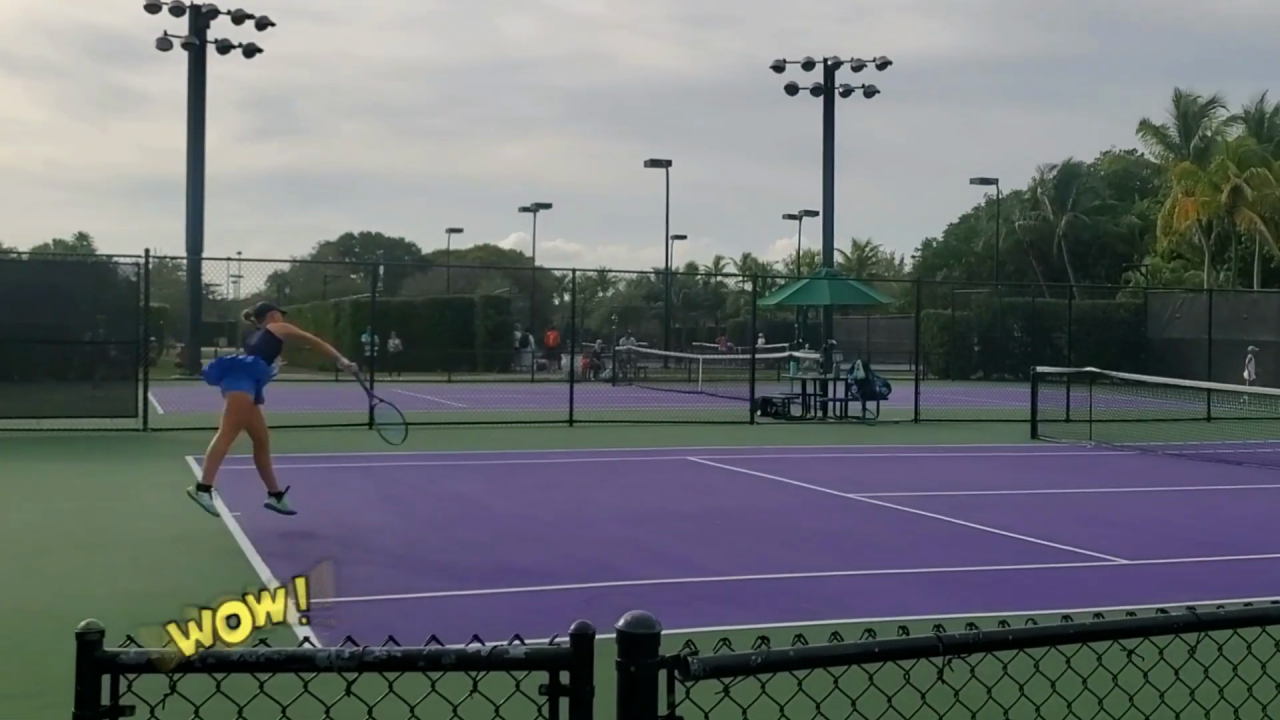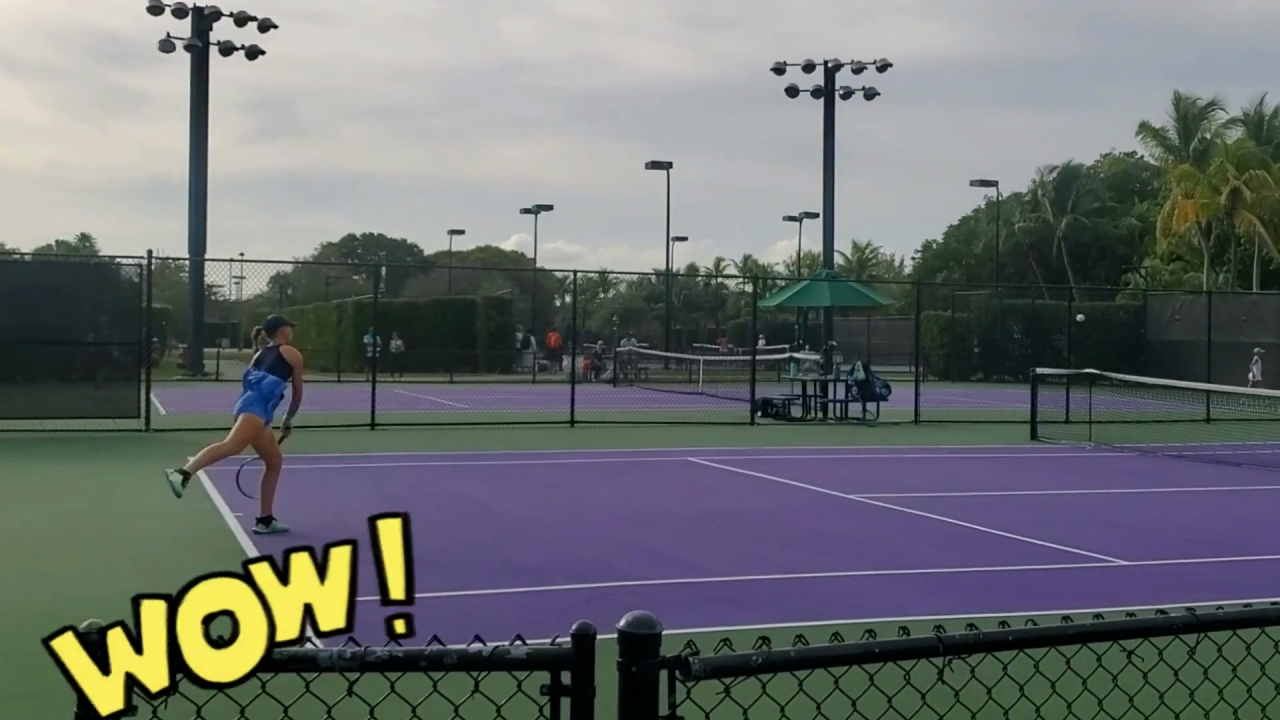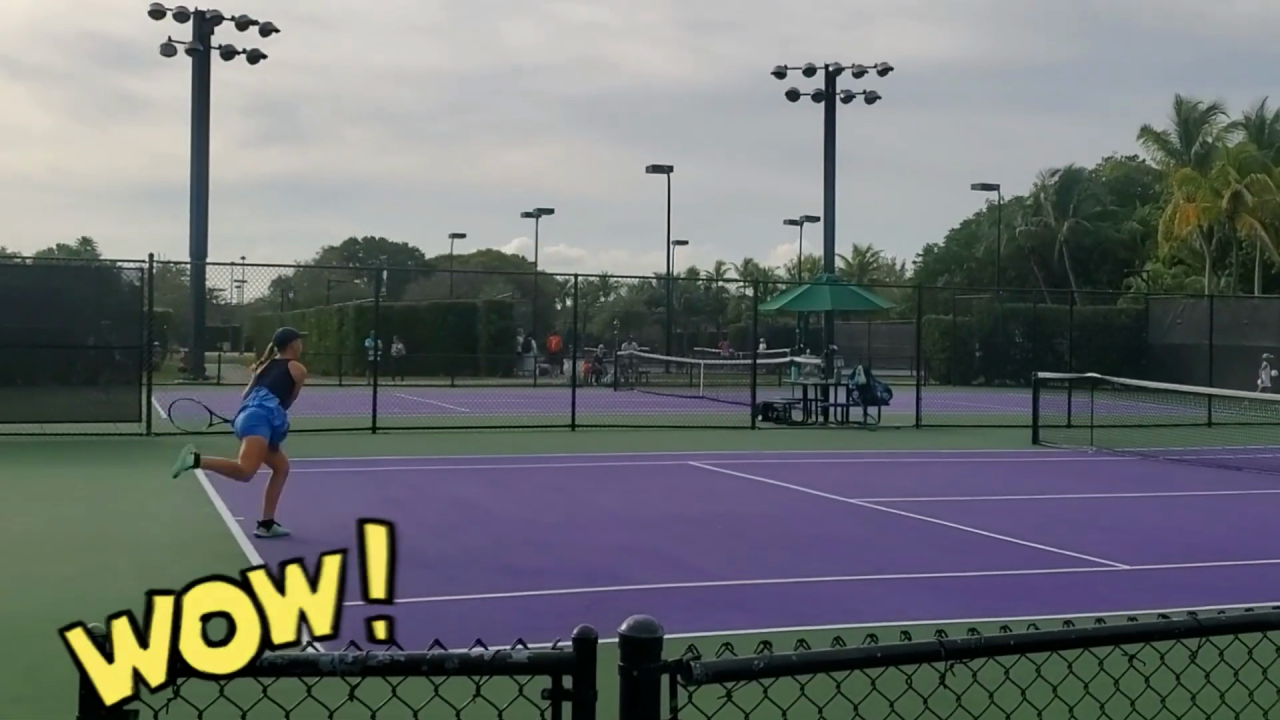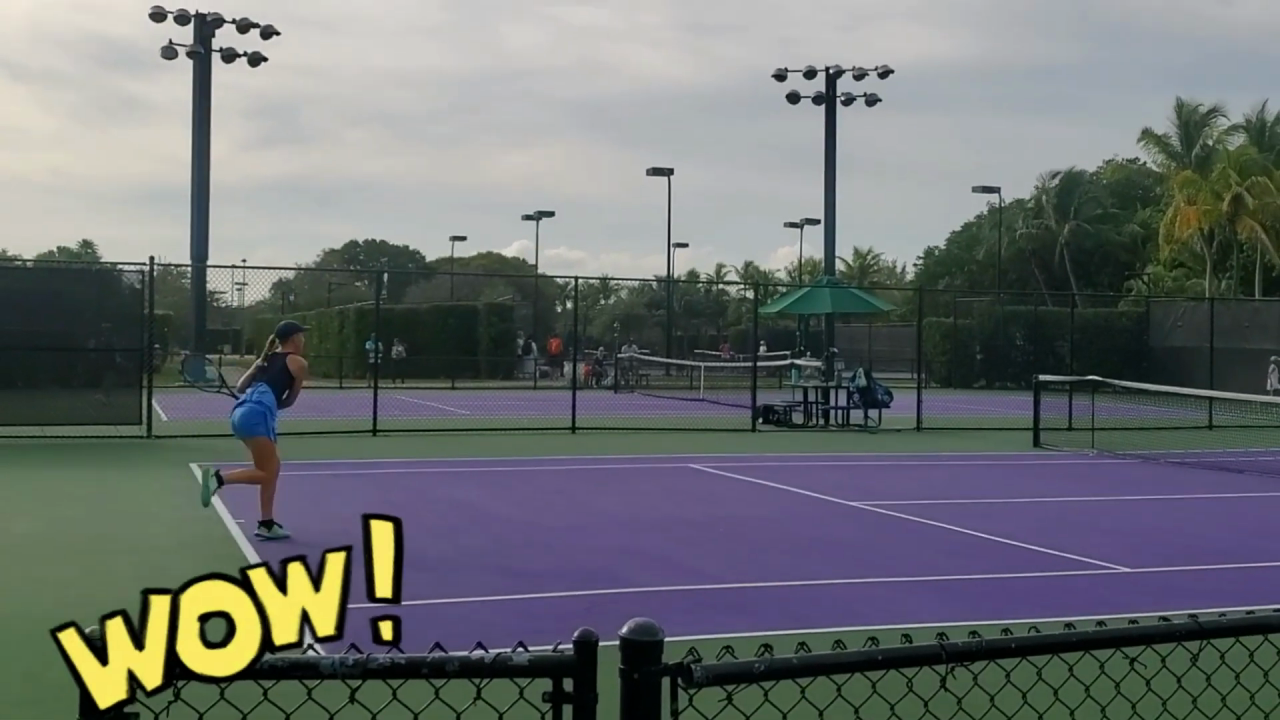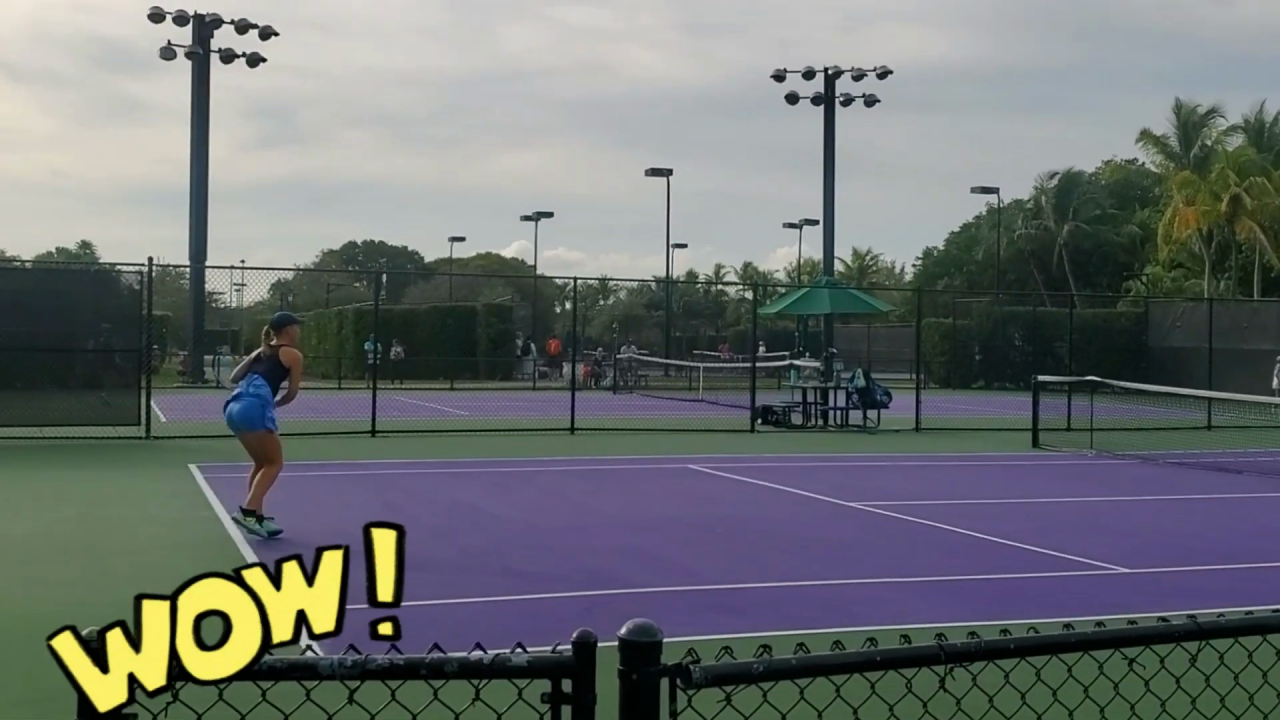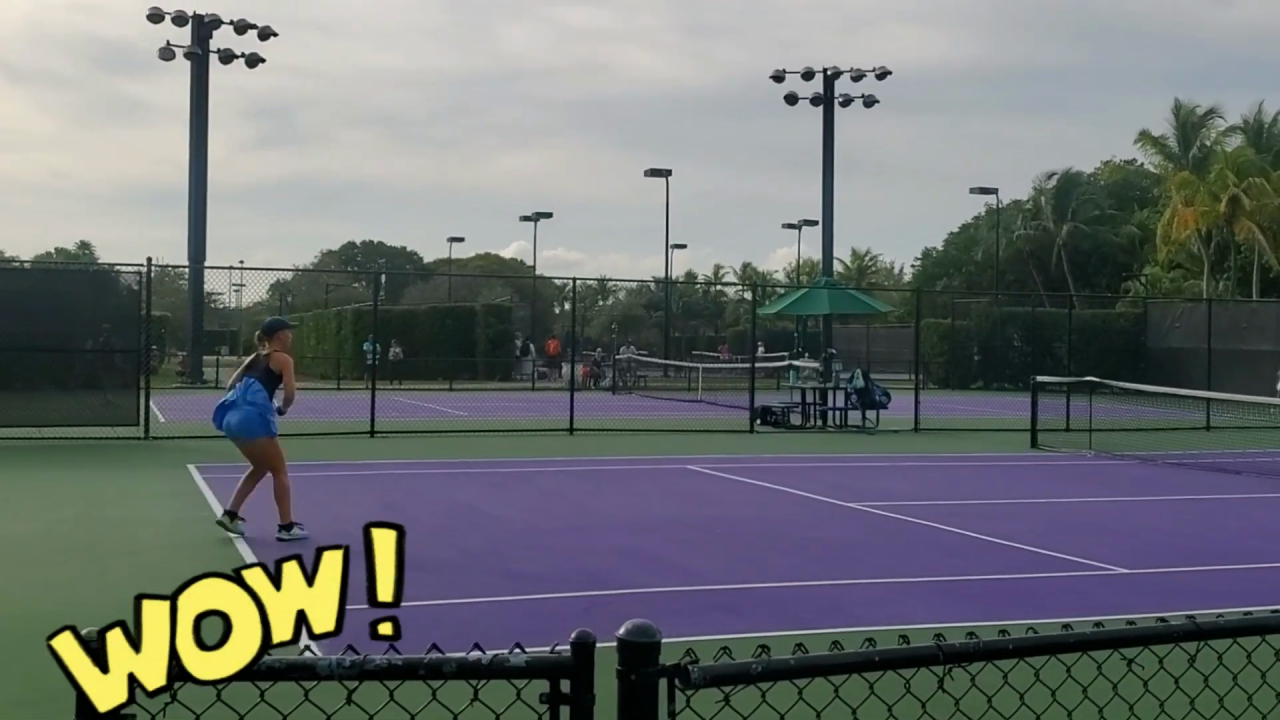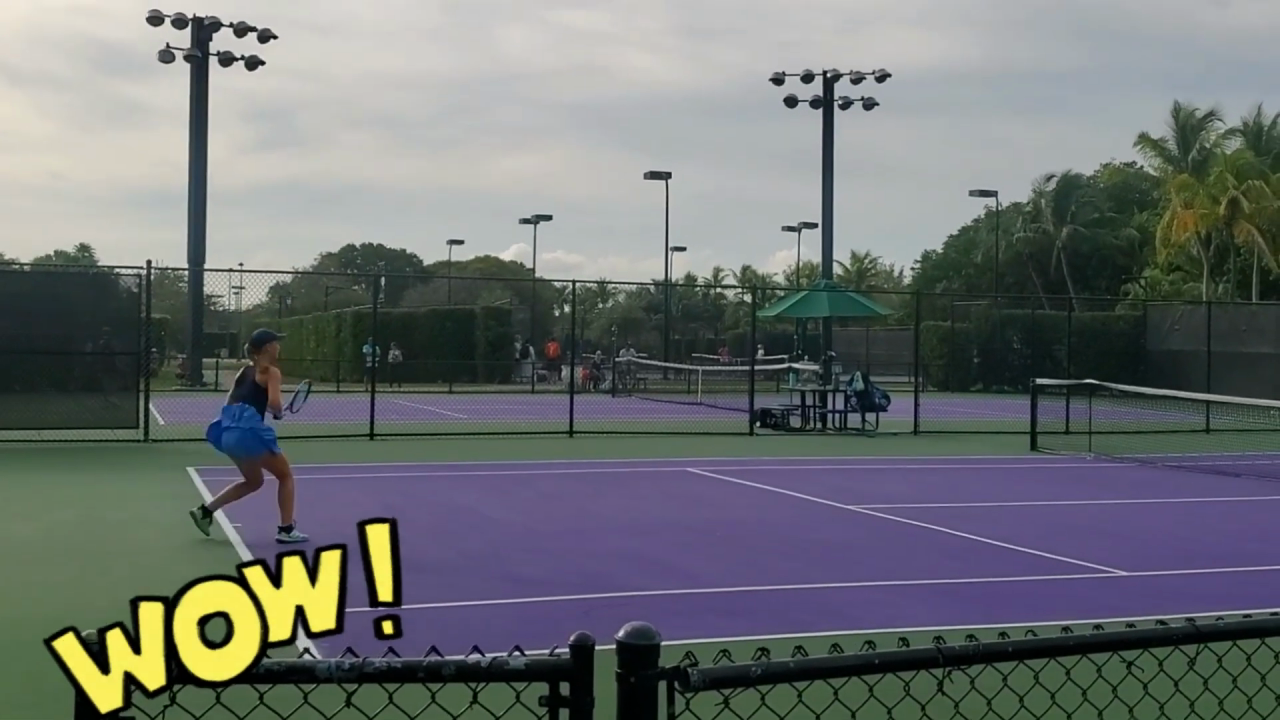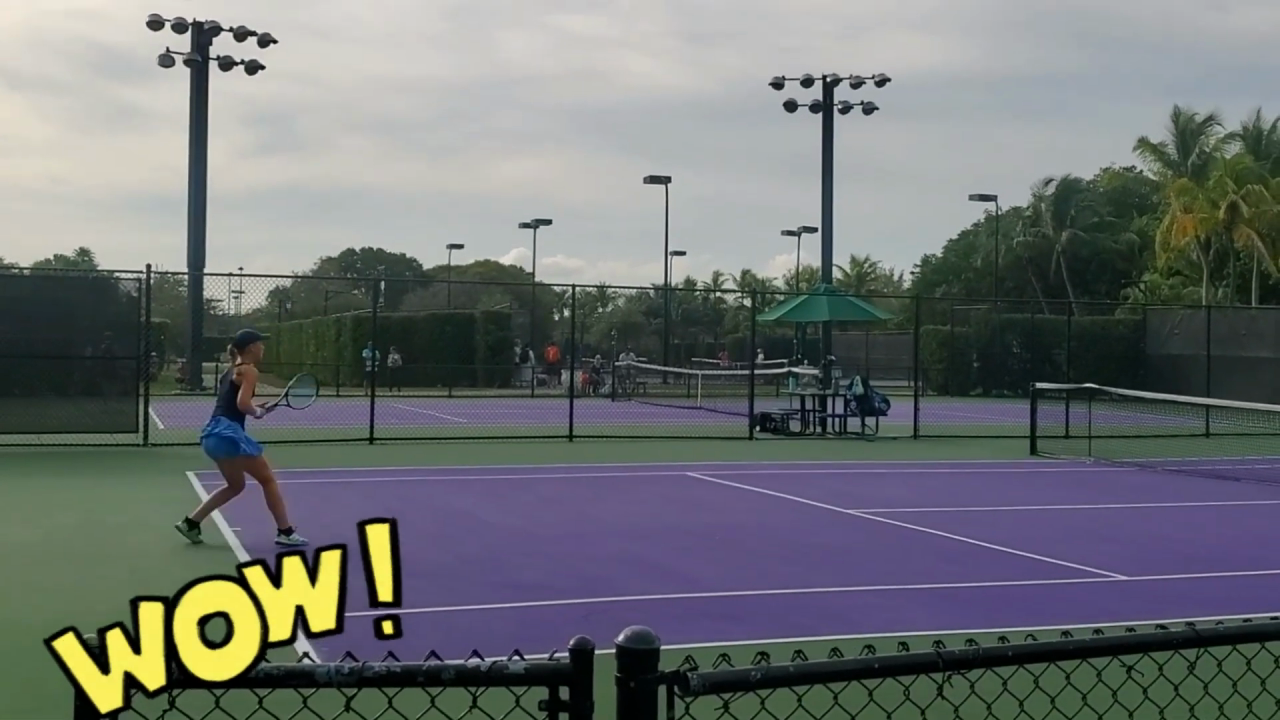
dt=0.1s
person 1, frame 1
left shoulder: (256, 337)
right shoulder: (278, 328)
right elbow: (310, 340)
right wrist: (341, 359)
left hip: (241, 379)
right hip: (244, 378)
left knee: (261, 443)
right knee: (227, 434)
left ankle: (276, 496)
right ankle: (203, 488)
person 1, frame 2
left shoulder: (260, 355)
right shoulder: (292, 353)
right elbow: (298, 393)
right wrist: (288, 421)
left hip: (253, 403)
right hip: (260, 403)
left knee: (275, 461)
right knee: (232, 446)
left ankle: (265, 520)
right ankle: (183, 474)
person 1, frame 3
left shoulder: (265, 365)
right shoulder: (298, 369)
left elbow: (246, 396)
right elbow: (287, 403)
left hip: (249, 417)
right hip: (260, 419)
left knee: (282, 467)
right knee: (244, 471)
left ankle: (266, 524)
right ankle: (196, 458)
person 1, frame 4
left shoulder: (265, 359)
right shoulder: (299, 363)
left elbow: (240, 387)
right elbow: (290, 399)
left hip: (243, 413)
right hip: (256, 416)
left knee: (271, 471)
right knee: (266, 473)
left ankle: (266, 524)
right ankle: (218, 477)
person 1, frame 5
left shoulder: (261, 351)
right shoulder: (293, 354)
left elbow: (233, 377)
right elbow: (292, 391)
right wrist: (275, 403)
left hip: (236, 408)
right hip: (253, 408)
left knee: (263, 463)
right knee: (273, 464)
left ankle: (255, 515)
right ankle: (250, 513)
person 1, frame 6
left shoulder: (254, 358)
right shoulder: (283, 359)
left elbow: (232, 386)
right elbow: (289, 394)
right wrist: (282, 408)
left hip: (231, 416)
right hip: (253, 417)
left knee: (260, 468)
right knee: (279, 471)
left ankle: (230, 514)
right ankle: (286, 527)
person 1, frame 7
left shoulder: (244, 372)
right shoulder: (271, 371)
right elbow: (275, 404)
right wrist: (277, 413)
left hip: (228, 433)
right hip: (249, 432)
left knee: (254, 482)
right knee: (286, 476)
left ankle: (205, 510)
right ankle: (286, 529)
person 1, frame 8
left shoulder: (231, 371)
right shoulder: (248, 371)
right elbow: (242, 404)
left wrist: (254, 409)
right wrist: (257, 412)
left hip: (216, 436)
right hip: (229, 435)
left knee: (235, 485)
right knee: (268, 480)
left ankle: (191, 522)
right ankle: (285, 532)
